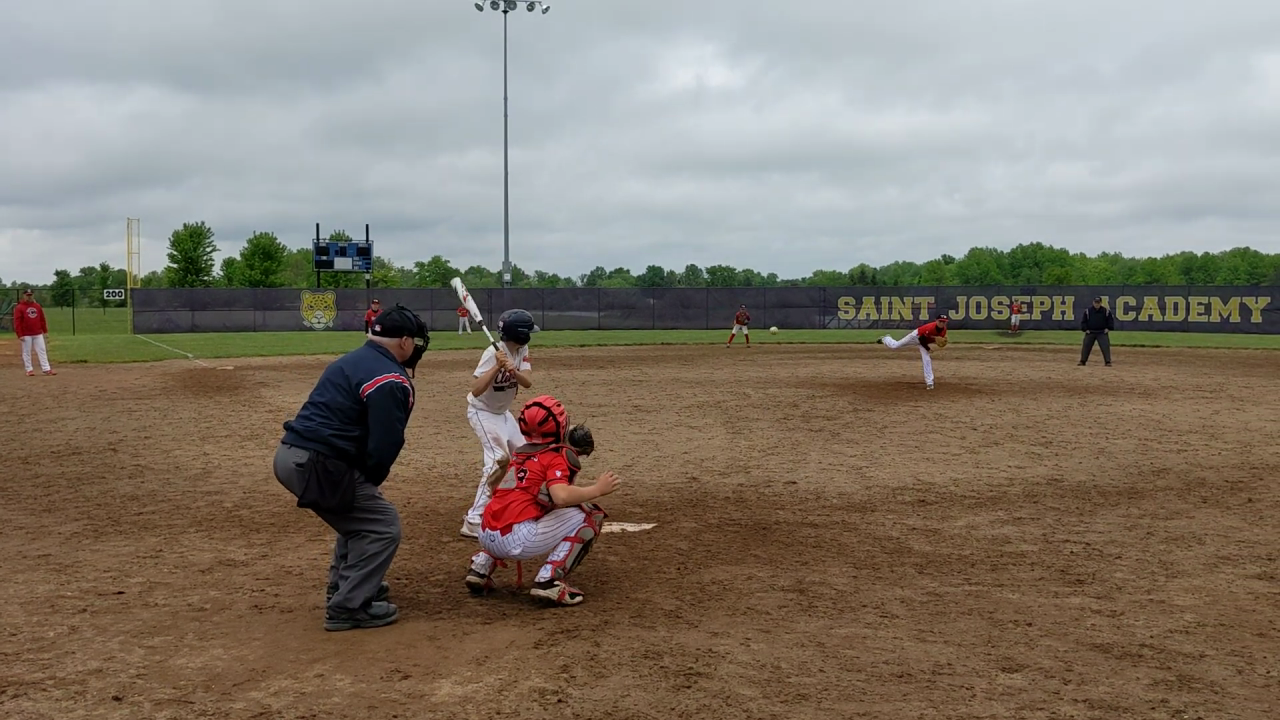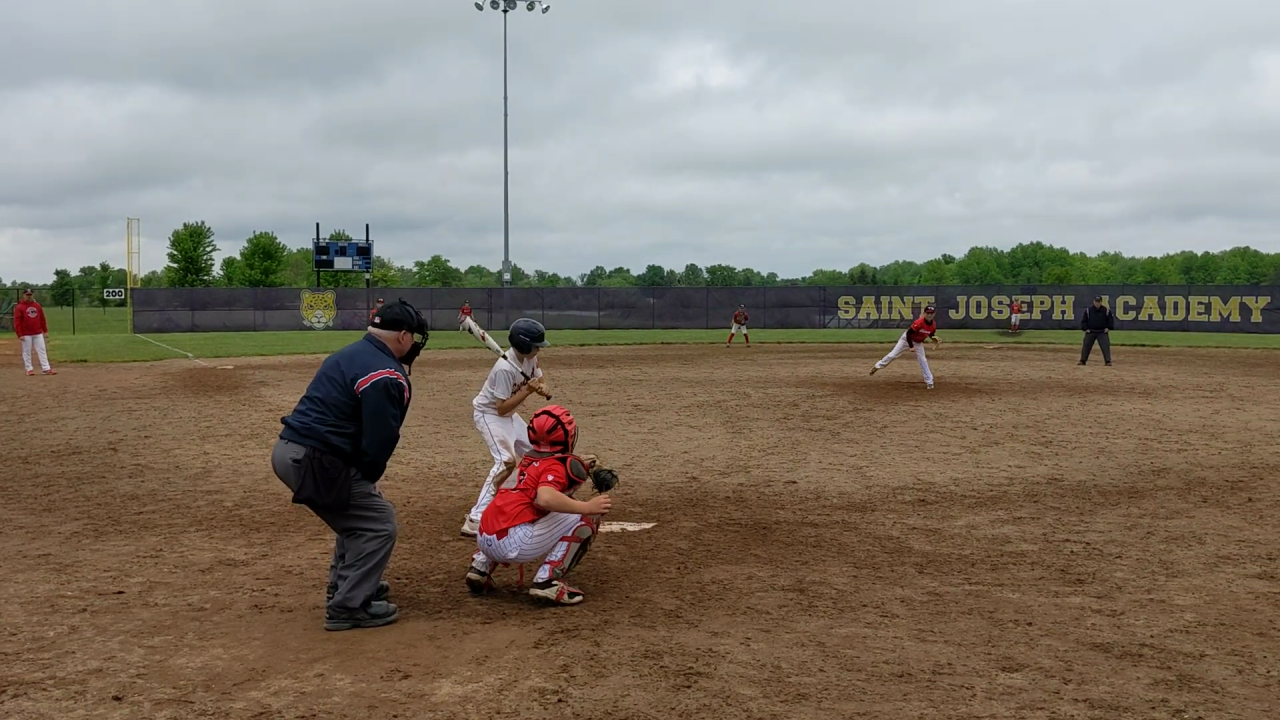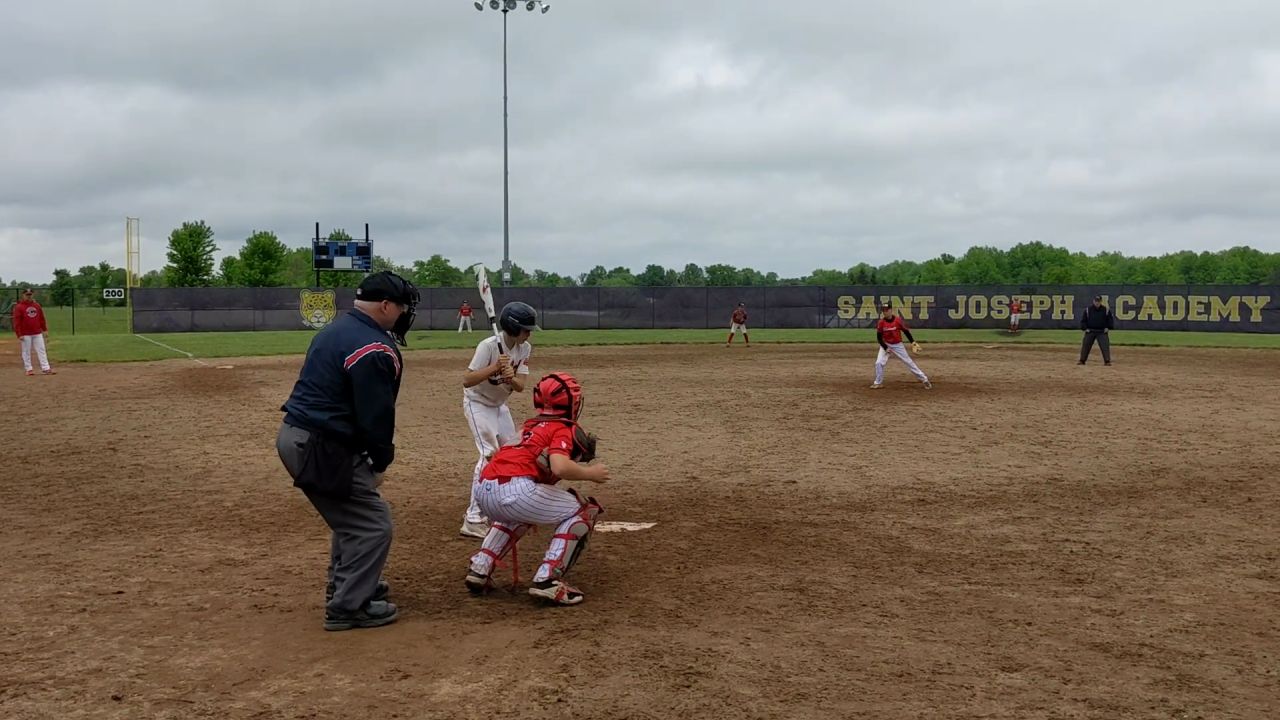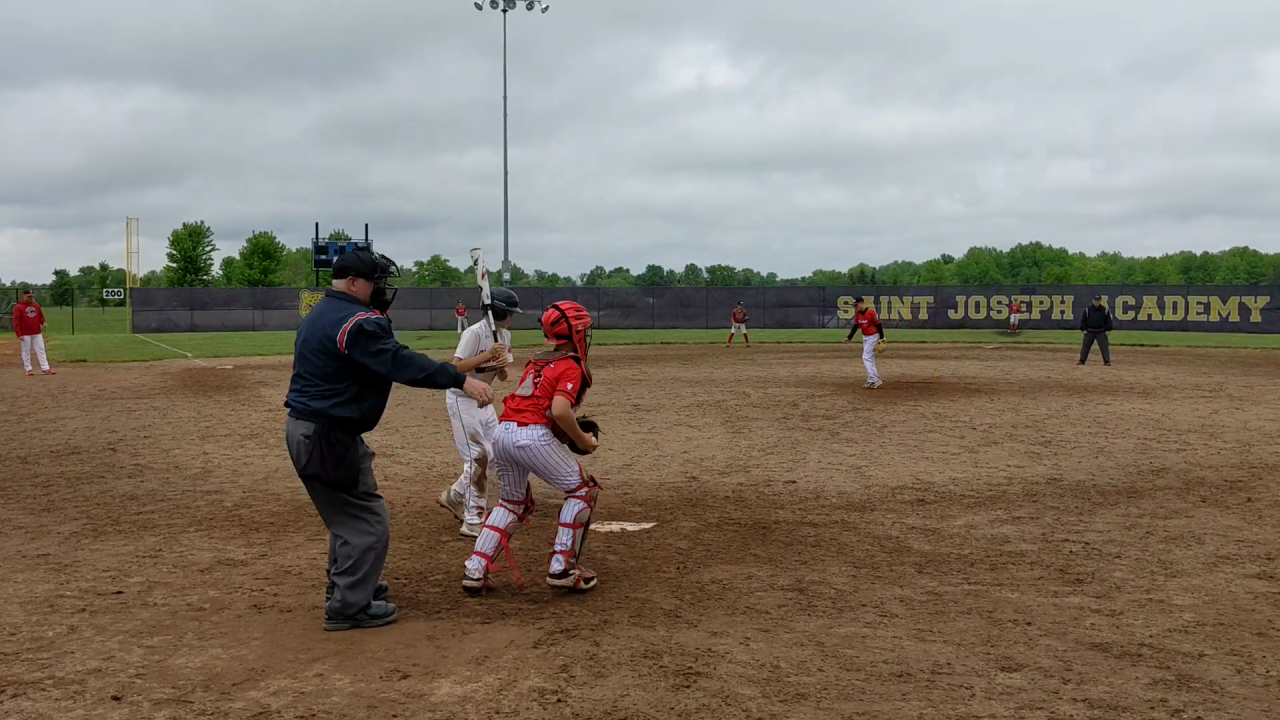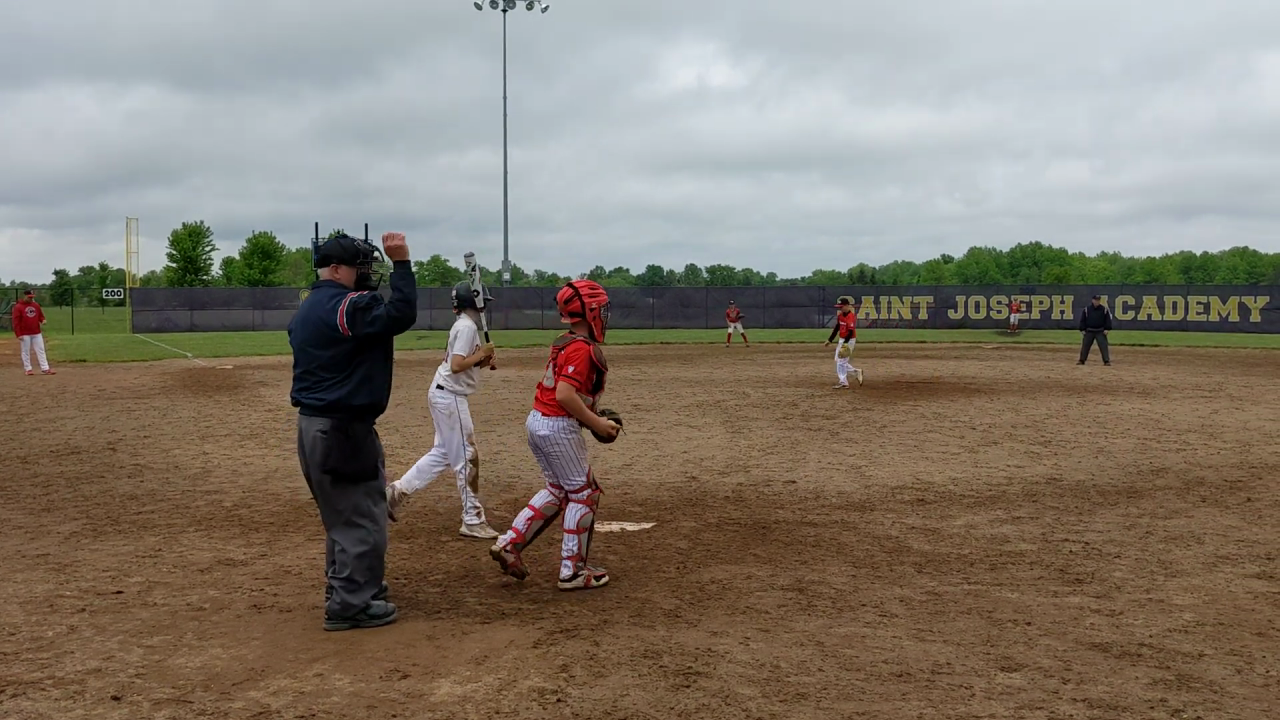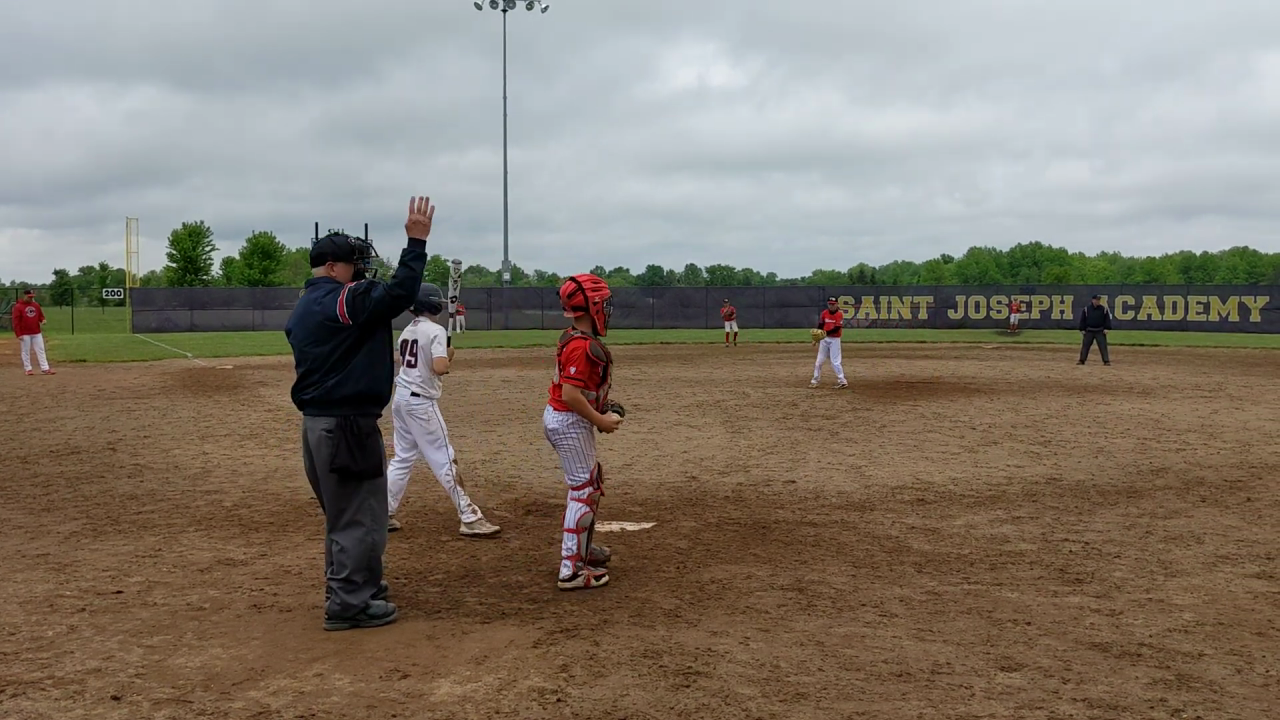
dt=0.3s
person 1, frame 1
left shoulder: (350, 361)
right shoulder: (391, 381)
right elbow: (385, 445)
left wrist: (366, 484)
right wrist: (372, 481)
left hip: (291, 454)
right hip: (316, 465)
left knee: (360, 513)
right knee: (383, 525)
left ankle: (344, 587)
right ankle: (349, 606)
person 1, frame 2
left shoulder: (348, 354)
right shoulder: (388, 376)
right elbow: (379, 440)
left wrist: (363, 479)
right wrist: (369, 479)
left hip: (290, 449)
right hip: (315, 460)
left knee: (358, 514)
right knee: (378, 523)
left ankle: (345, 588)
right ankle: (349, 606)
person 1, frame 3
left shoulder: (335, 331)
right shoulder: (376, 349)
right elbow: (377, 416)
right wrist: (380, 463)
left hip: (296, 434)
right hip: (320, 446)
left knee: (352, 514)
right knee: (373, 521)
left ankle: (347, 586)
right ankle: (348, 606)
person 1, frame 4
left shoulder: (319, 315)
right shoulder: (356, 322)
right elbow: (403, 364)
right wrist: (461, 379)
left hip: (305, 428)
right hip: (328, 437)
left knee: (346, 516)
right knee: (367, 521)
left ankle: (347, 589)
right ankle: (348, 605)
person 1, frame 5
left shoulder: (306, 311)
right shoulder: (349, 307)
right elbow: (400, 314)
right wrist: (402, 264)
left hip: (314, 423)
right hip: (343, 430)
left knee: (343, 515)
right knee: (363, 519)
left ankle: (347, 589)
right ankle: (349, 604)
person 1, frame 6
left shoulder: (303, 309)
right shoulder: (345, 300)
right elbow: (400, 293)
right wrist: (416, 241)
left hip: (317, 422)
right hip: (347, 425)
left knee: (342, 513)
right knee: (360, 516)
left ankle: (350, 589)
right ankle: (349, 604)
person 2, frame 1
left shoulder: (519, 453)
right shoulder: (557, 457)
right elbow: (561, 496)
right wrist: (597, 489)
left hip: (487, 538)
right hip: (517, 540)
right knee: (590, 515)
left ankle: (481, 569)
right ankle: (549, 581)
person 2, frame 2
left shoulder: (530, 459)
right shoulder: (556, 466)
right elbow: (546, 497)
left wrist: (582, 463)
right wrist: (586, 507)
left hip: (487, 539)
right hip: (515, 542)
right knee: (586, 516)
left ankle: (481, 567)
right ankle: (549, 580)
person 2, frame 3
left shoulder: (532, 425)
right shoulder: (564, 429)
right elbow: (560, 468)
left wrist: (577, 448)
right wrist: (590, 474)
left hip: (485, 488)
right hip: (513, 489)
left knee: (521, 510)
right knee: (585, 511)
left ankle: (480, 569)
right ankle: (548, 579)
person 2, frame 4
left shoulder: (538, 360)
right shoulder: (573, 367)
right elbow: (559, 411)
left wrist: (569, 432)
right wrist: (580, 440)
left hip: (503, 432)
right hip: (534, 436)
left knee: (512, 502)
right knee: (582, 491)
left ankle: (476, 570)
right ankle: (563, 568)
person 2, frame 5
left shoulder: (564, 343)
right shoulder: (584, 350)
right elbow: (564, 395)
left wrist: (590, 417)
right wrist: (596, 423)
left hip: (537, 420)
right hip: (559, 427)
left knee: (558, 489)
right knee: (584, 494)
left ankle: (509, 544)
right ankle: (573, 571)
person 2, frame 6
left shoulder: (574, 338)
right shoulder: (583, 346)
right elbow: (568, 395)
left wrist: (601, 412)
right wrist: (601, 421)
left hip: (560, 418)
right hip: (570, 423)
left knee: (588, 481)
right knee: (584, 491)
left ankle: (579, 549)
right ankle: (572, 570)
person 3, frame 1
left shoulder: (522, 350)
right shoulder: (493, 353)
left elbow: (528, 382)
right elbow: (475, 390)
left wrist: (513, 370)
right wrist: (497, 367)
left hip: (502, 412)
right hip: (483, 412)
right knee: (498, 459)
right ankle: (474, 522)
person 3, frame 2
left shoulder: (531, 357)
right shoulder: (504, 367)
left elbow: (539, 380)
right elbow: (500, 408)
left wrist: (541, 387)
right wrist: (525, 392)
left hip: (510, 415)
right hip: (489, 415)
right knee: (506, 460)
right ankle: (476, 521)
person 3, frame 3
left shoulder: (524, 348)
right shoulder: (488, 345)
left elbow: (520, 385)
right elbow: (467, 381)
left wrist: (511, 378)
right wrist: (495, 367)
left hip: (499, 406)
right hip: (478, 404)
right knee: (491, 455)
right ankle: (473, 521)
person 3, frame 4
left shoulder: (504, 335)
right shoulder: (474, 333)
left elbow: (502, 375)
right elbow: (456, 369)
left wrist: (501, 366)
right wrist: (486, 356)
right hip: (462, 399)
left knee: (490, 452)
right knee: (477, 456)
left ankle: (455, 495)
right ankle: (473, 521)
person 3, frame 5
left shoulder: (469, 326)
right shoulder: (466, 327)
right elbow: (456, 365)
left wrist: (485, 359)
right wrist: (482, 353)
left hip: (450, 396)
right hip: (450, 397)
left knee: (444, 453)
right knee: (466, 457)
left ankle: (398, 491)
right ankle: (472, 521)
person 3, frame 6
left shoulder: (406, 332)
right shoulder: (436, 331)
right elbow: (440, 369)
right wrist: (447, 356)
left hip: (400, 397)
right hip: (420, 400)
left knee: (401, 458)
right knee: (444, 460)
left ankle: (385, 514)
right ankle: (470, 519)
